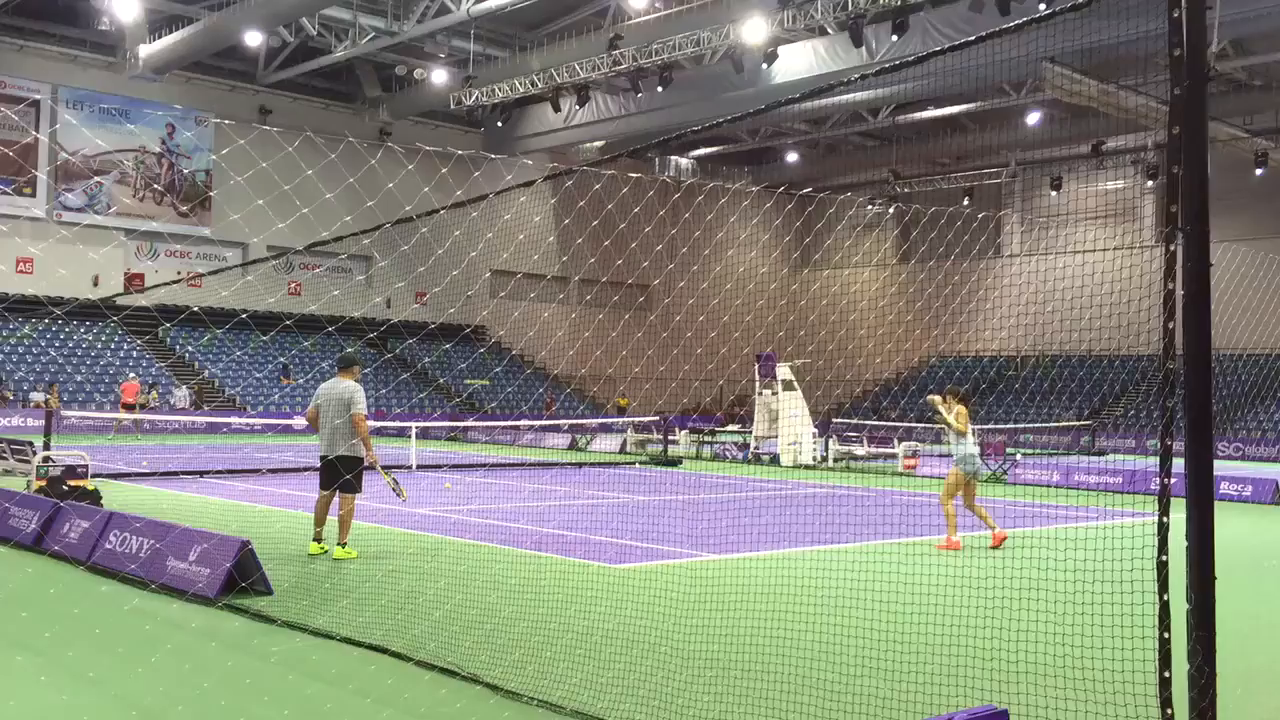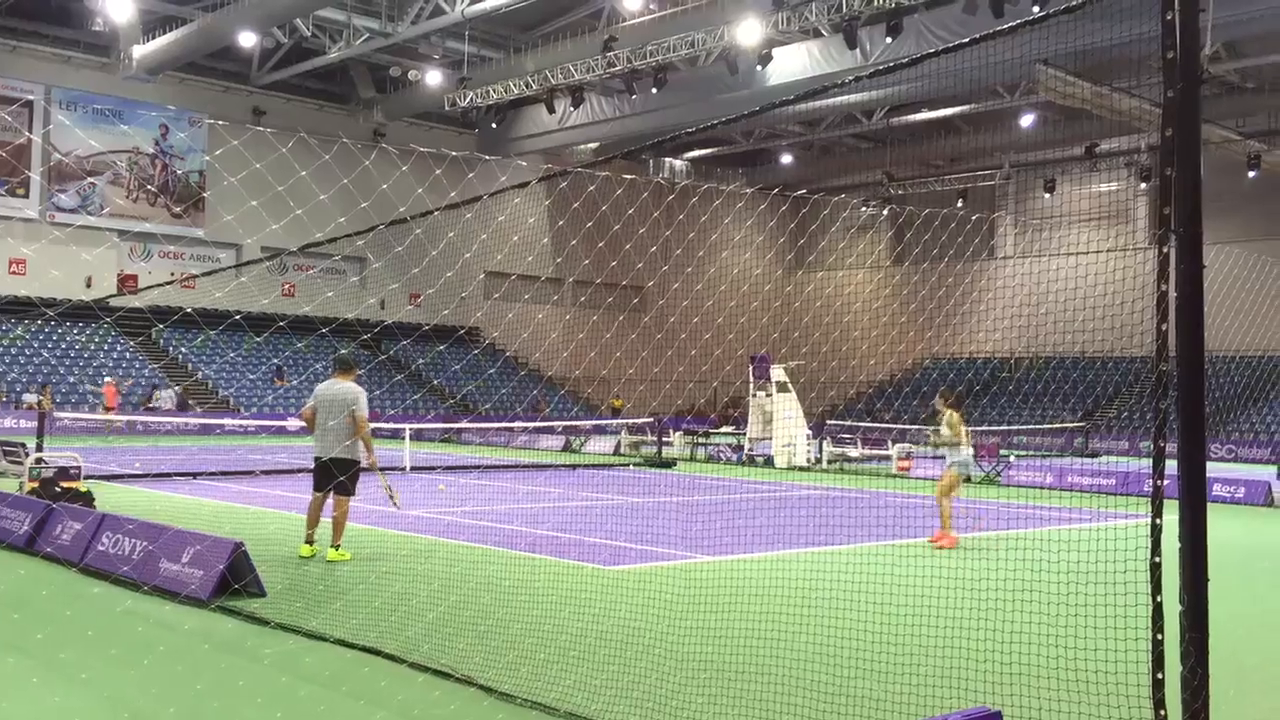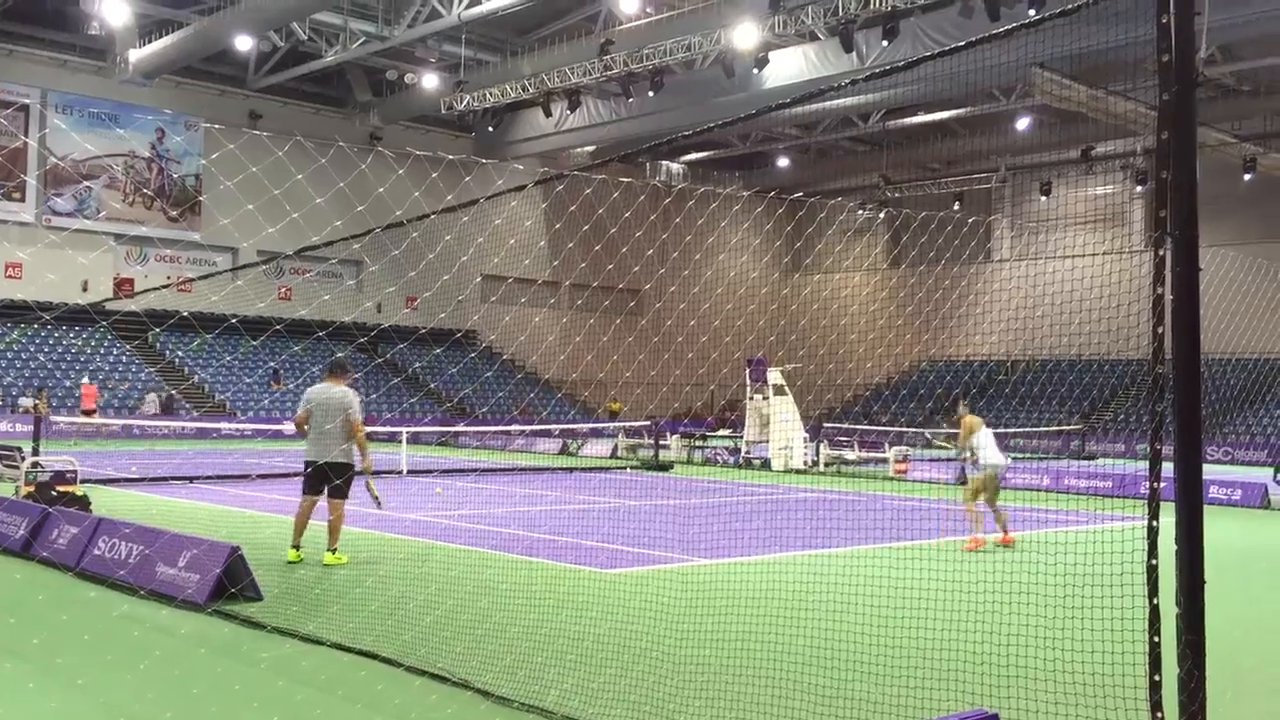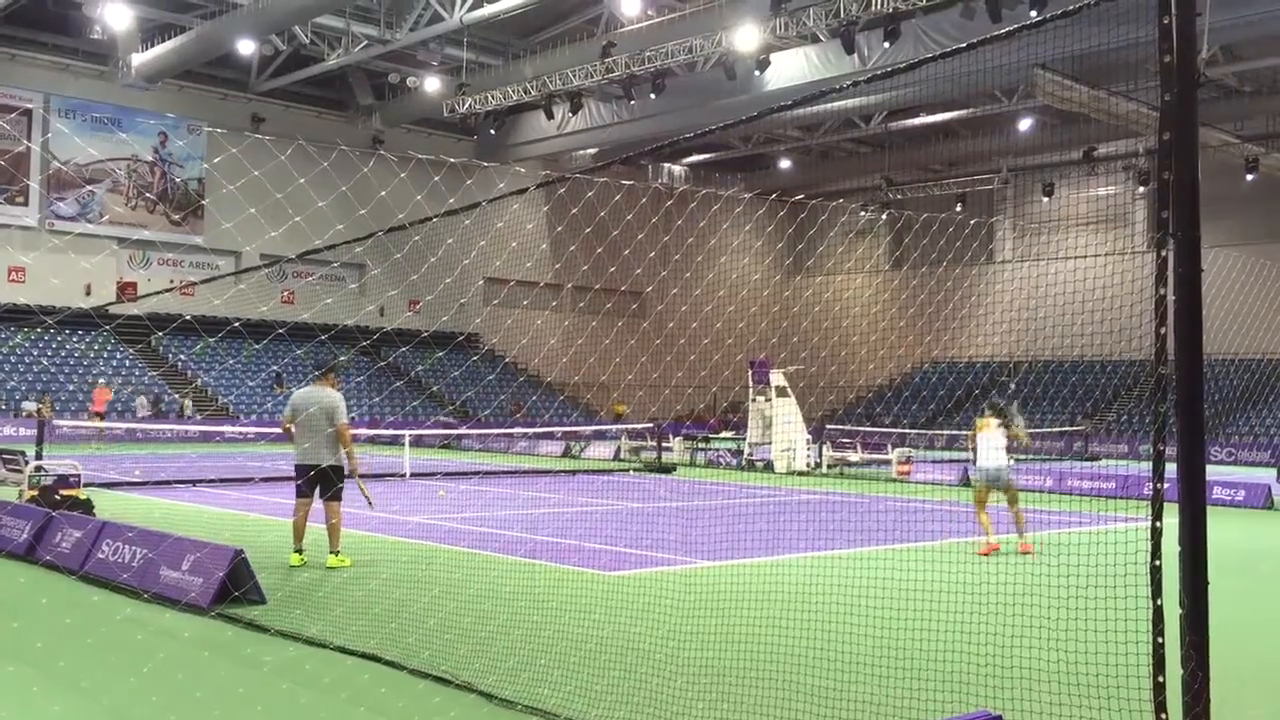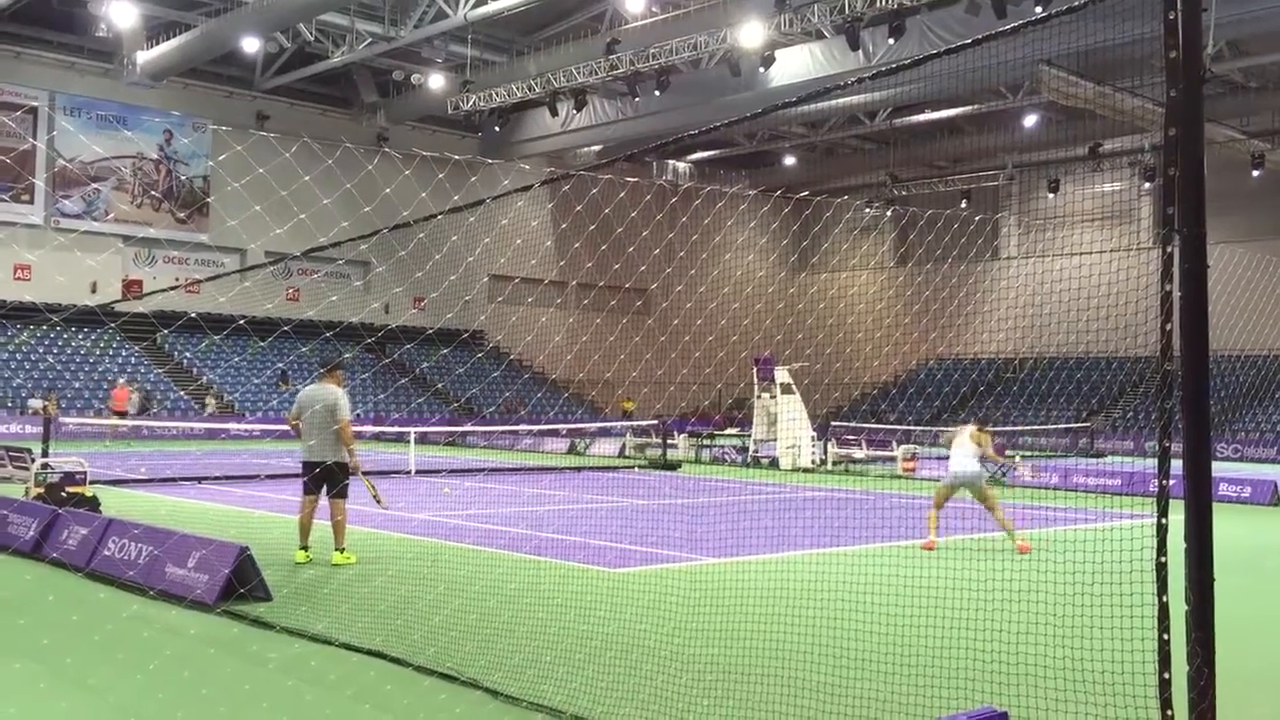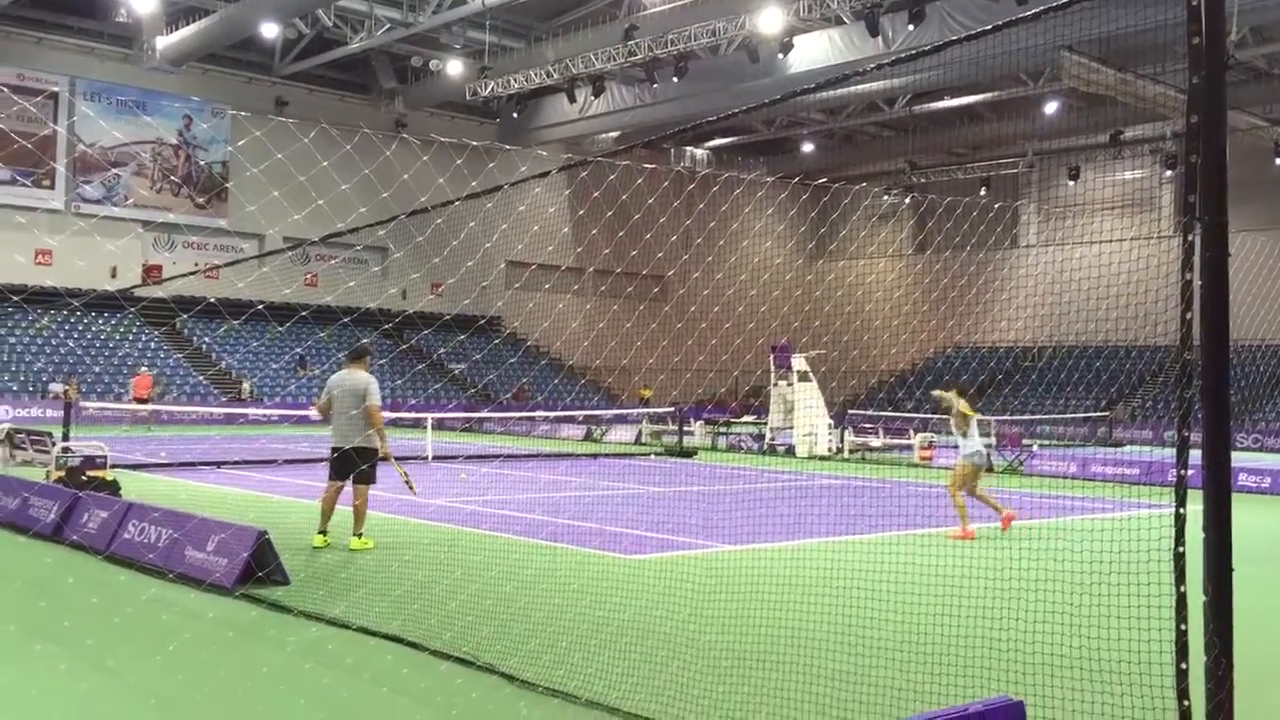
dt=0.5s
person 1, frame 1
left shoulder: (323, 388)
right shoulder: (355, 389)
left elbow: (310, 416)
right elbow: (359, 421)
right wrist: (369, 450)
left hip: (326, 450)
right hip: (350, 452)
left knee: (324, 495)
right knee: (347, 498)
left ankle: (316, 542)
right ankle: (341, 546)
person 1, frame 2
left shoulder: (320, 388)
right shoulder: (357, 391)
left elbow: (306, 416)
right elbow: (362, 424)
right wrist: (370, 453)
left hip: (321, 452)
right hip: (347, 454)
left knee: (318, 497)
right knee: (341, 501)
left ankle: (308, 544)
right ankle: (335, 548)
person 1, frame 3
left shoulder: (311, 392)
right shoulder: (349, 395)
left elbow: (298, 421)
right elbow: (357, 428)
right wrist: (365, 457)
left hip: (313, 456)
right hip: (341, 458)
left knee: (307, 501)
right knee: (336, 505)
left ankle: (294, 548)
right ankle: (332, 552)
person 1, frame 4
left shoulder: (297, 395)
right shoulder: (335, 397)
left elbow: (285, 425)
right elbow: (343, 431)
right wrist: (351, 459)
left hip: (304, 460)
right hip: (331, 461)
left knee: (302, 505)
right knee: (332, 506)
right ankle: (334, 554)
person 1, frame 5
left shoulder: (304, 393)
right shoulder: (339, 394)
left elbow: (292, 421)
right elbow: (344, 427)
right wrist: (353, 456)
left hip: (310, 457)
right hip: (335, 458)
left knee: (308, 502)
right knee: (337, 503)
right ankle: (339, 551)
person 1, frame 6
left shoulder: (334, 379)
right shoulder: (368, 380)
left elbow: (321, 408)
right elbow: (374, 413)
right wrist: (384, 442)
left hip: (339, 442)
right hip: (364, 443)
left knee: (333, 486)
right knee: (360, 489)
left ankle: (321, 534)
